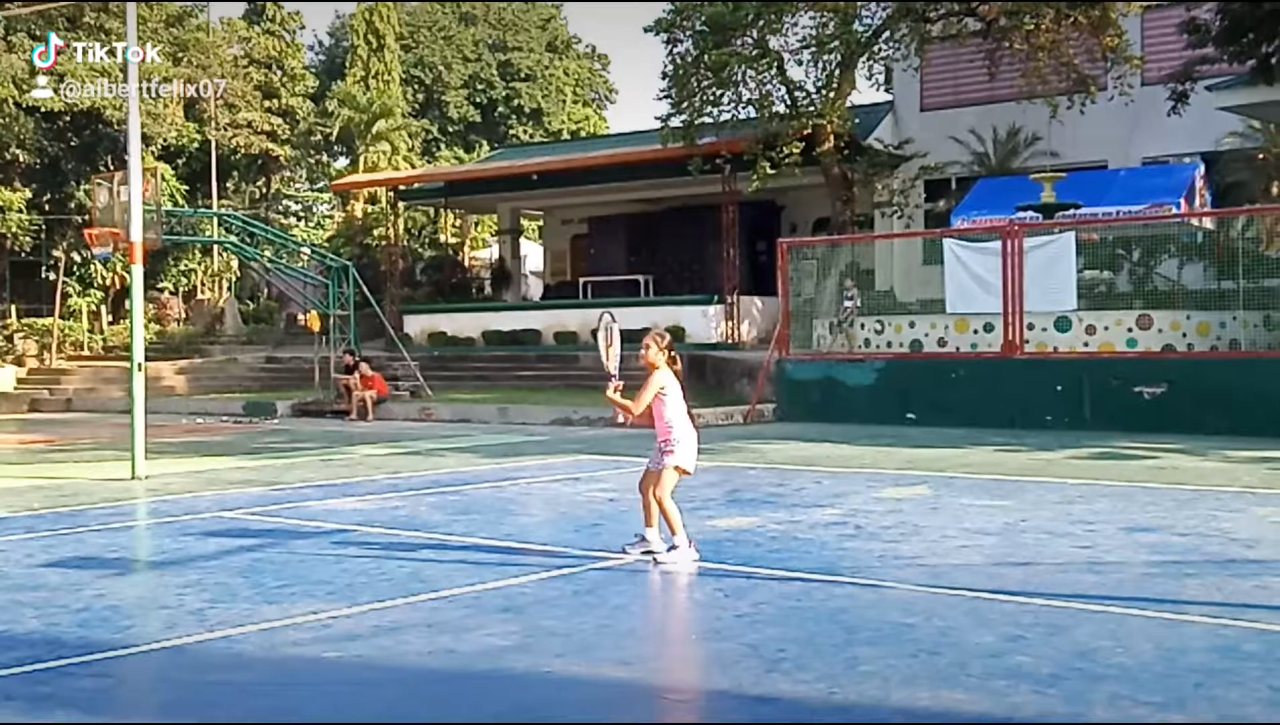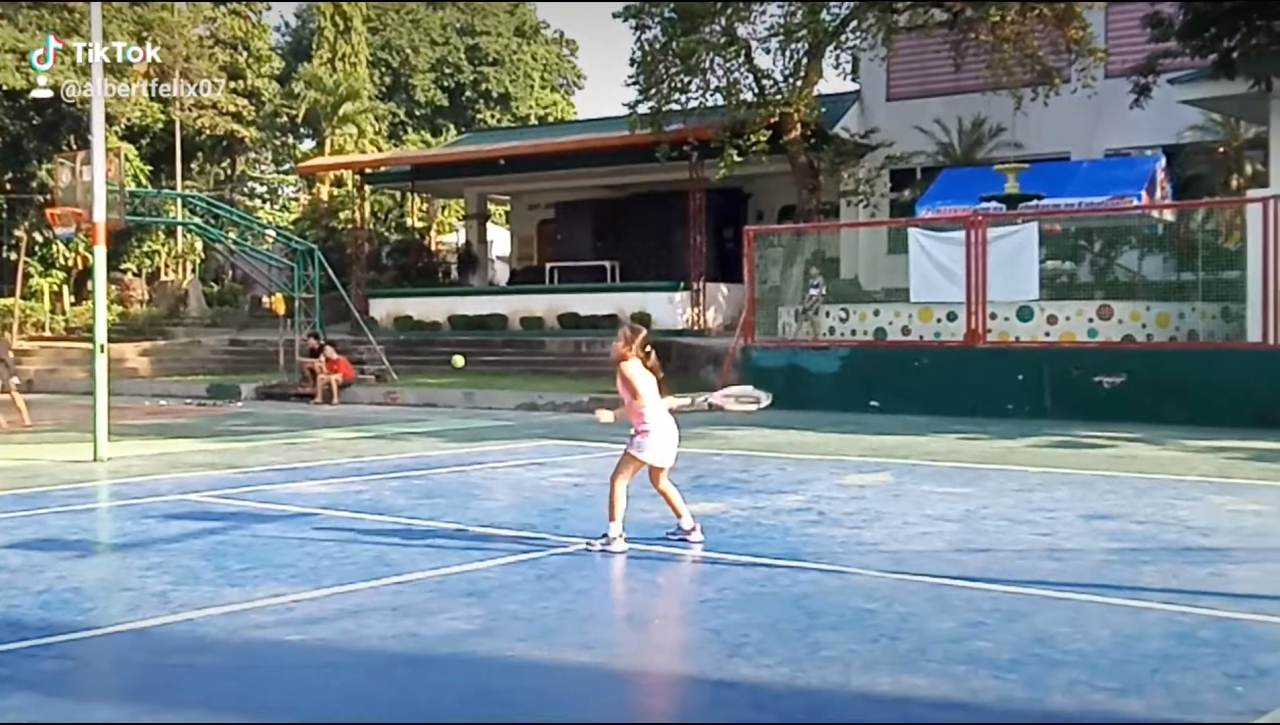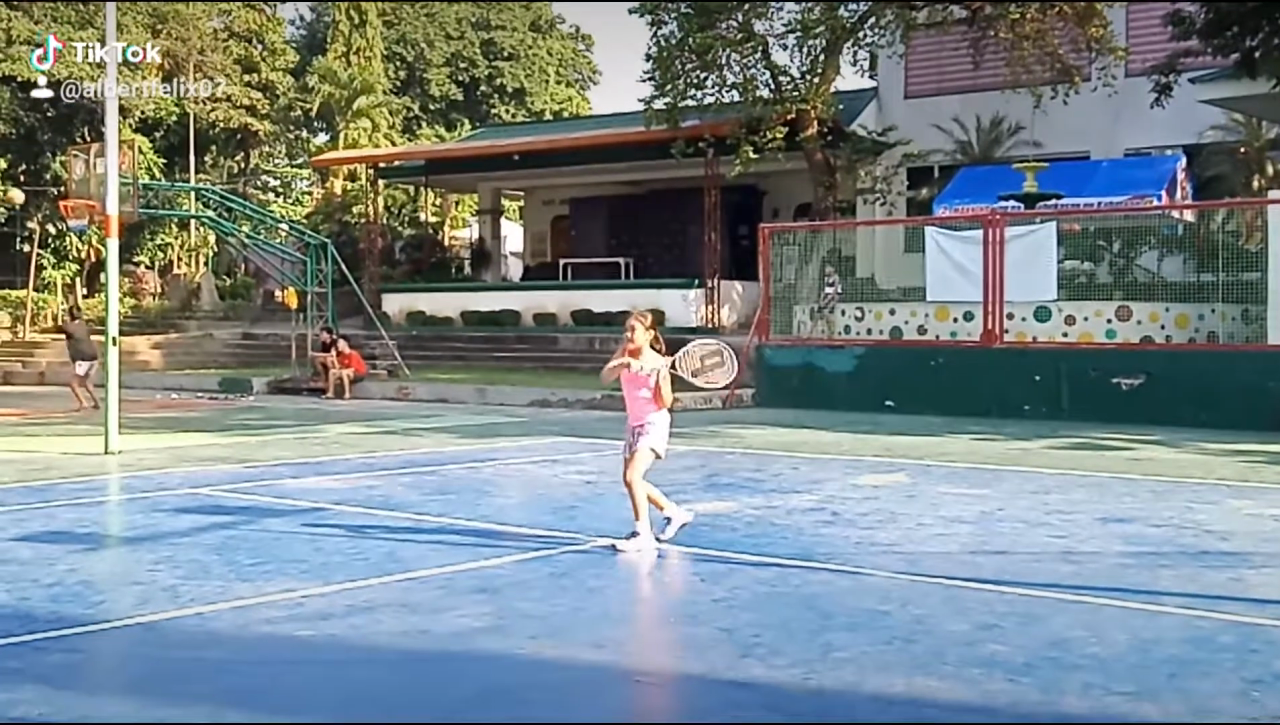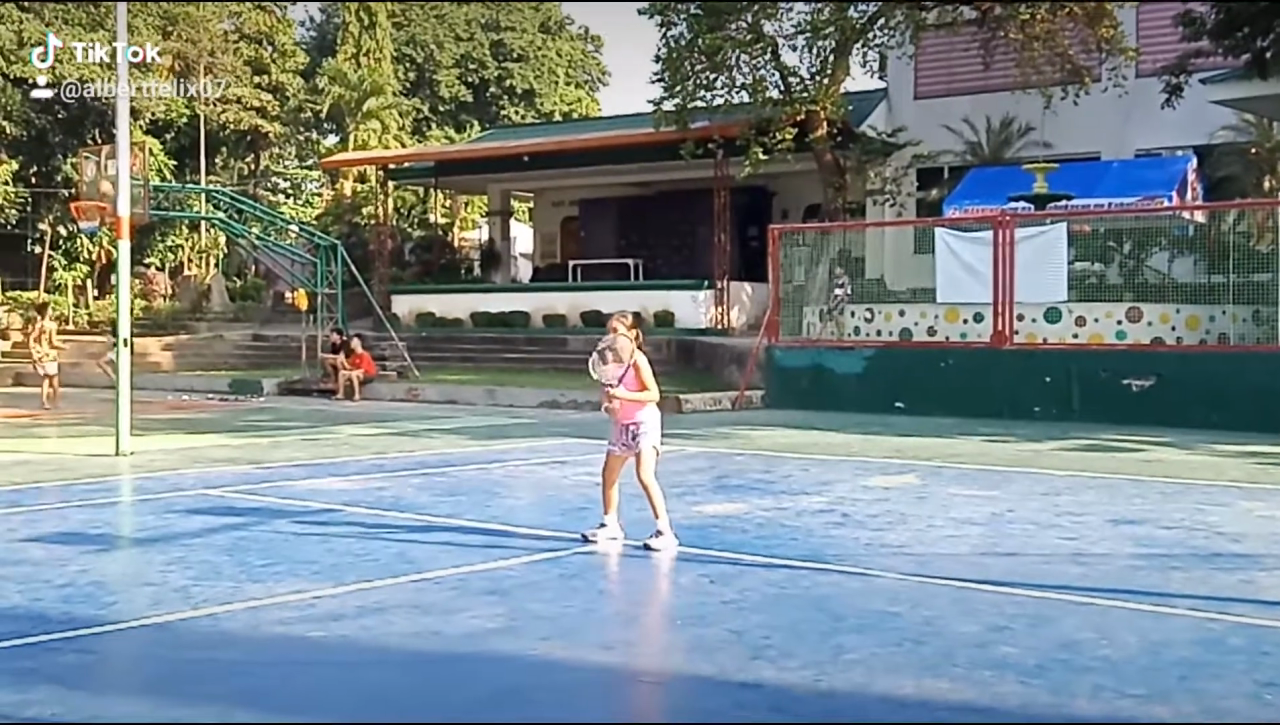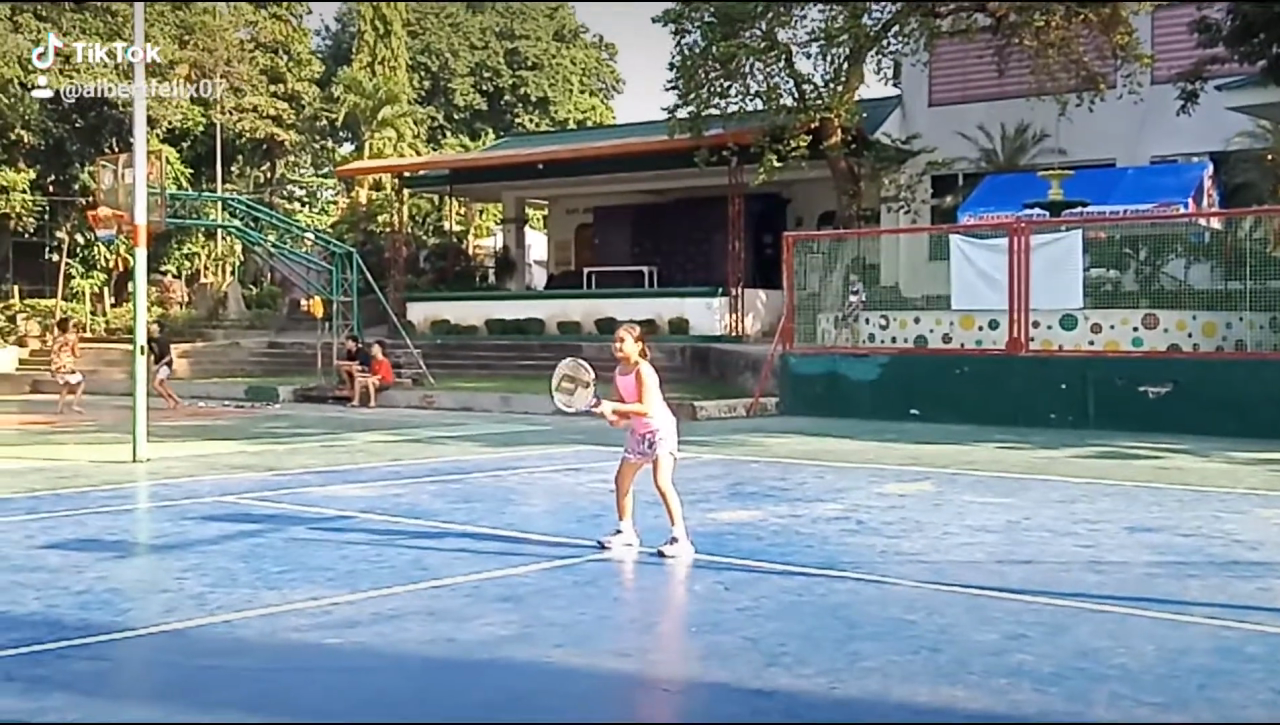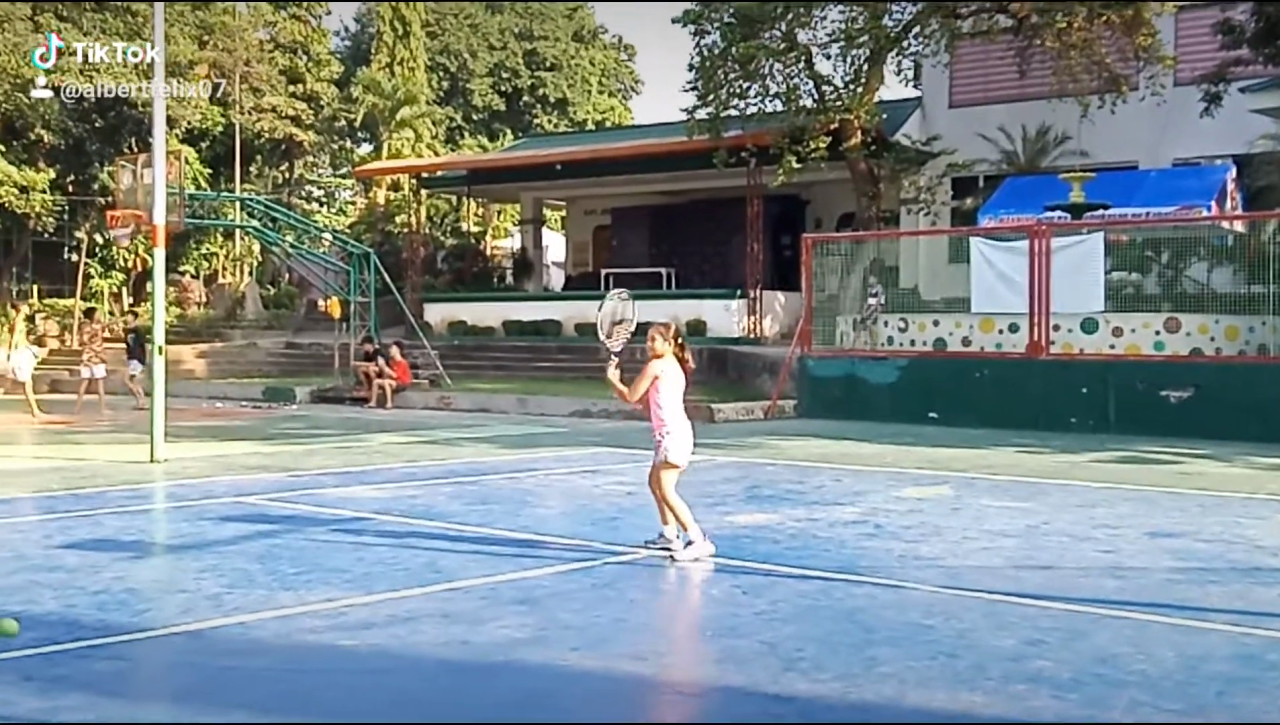
dt=0.7s
person 1, frame 1
left shoulder: (659, 376)
right shoulder: (659, 377)
left elbow: (636, 408)
right elbow: (651, 417)
left wrist: (612, 397)
right wrist: (628, 416)
left hip: (679, 441)
right hip: (668, 442)
left knee: (661, 493)
right knee: (646, 487)
left ankle: (683, 547)
right ankle: (651, 538)
person 1, frame 2
left shoulder: (626, 368)
right shoulder: (643, 369)
left elbow: (641, 402)
left wrist: (614, 414)
left hip: (651, 432)
right hip: (663, 430)
left knee: (618, 480)
right knee: (660, 482)
left ankle: (614, 535)
right ankle: (689, 527)
person 1, frame 3
left shoulder: (659, 362)
right shoulder: (623, 356)
left elbow: (665, 403)
right elbow: (605, 377)
left wrist: (661, 378)
right wrist: (625, 364)
left hip: (653, 425)
right hip: (635, 425)
left knee: (631, 477)
right knee: (634, 480)
left ankle: (643, 534)
right ankle: (675, 514)
person 1, frame 4
left shoulder: (638, 360)
left elbow: (653, 394)
right elbow: (607, 390)
left wrist: (624, 394)
right wrist: (608, 404)
left hip: (644, 423)
right hip: (622, 424)
left knee: (645, 476)
right knee: (608, 474)
left ankle: (665, 531)
right ankle: (611, 525)
person 1, frame 5
left shoulder: (643, 370)
right shoulder: (619, 372)
left elbow: (646, 408)
left wrist: (613, 407)
right wrist: (616, 416)
left hip: (660, 430)
right hip: (638, 432)
left knee: (662, 483)
right knee: (622, 480)
left ankle: (681, 538)
right ankle: (626, 531)
person 1, frame 6
left shoulder: (656, 365)
right shoulder: (675, 368)
left elbow: (632, 397)
right elbow: (648, 399)
left wrist: (613, 380)
right wrist: (622, 389)
left hip: (672, 434)
right hip: (675, 434)
left knee: (663, 490)
right knee: (659, 485)
left ankle: (698, 541)
right ankle: (670, 534)
